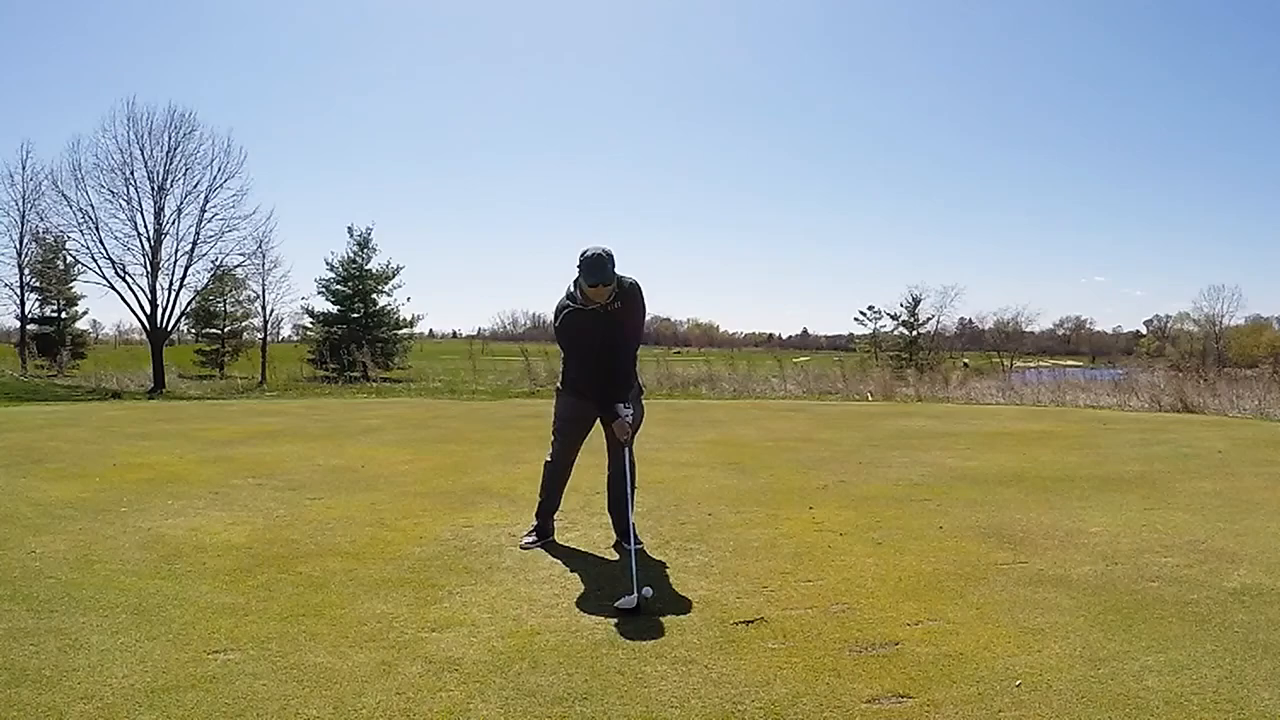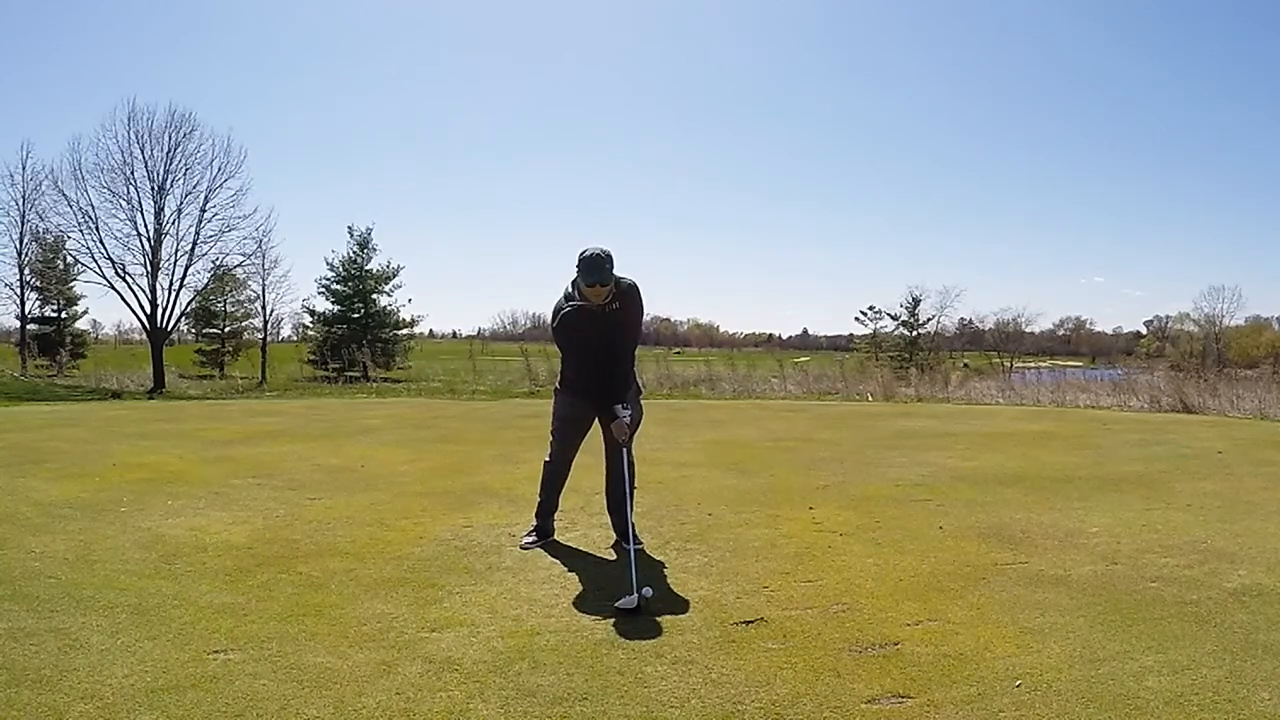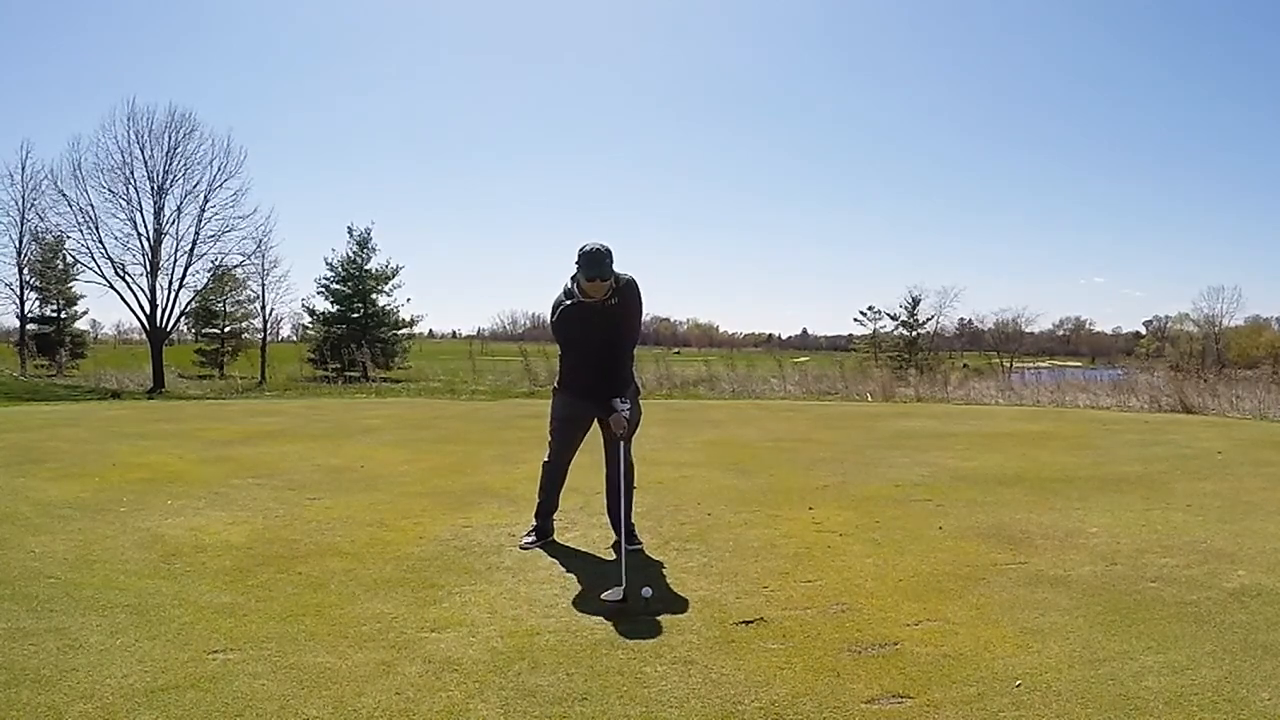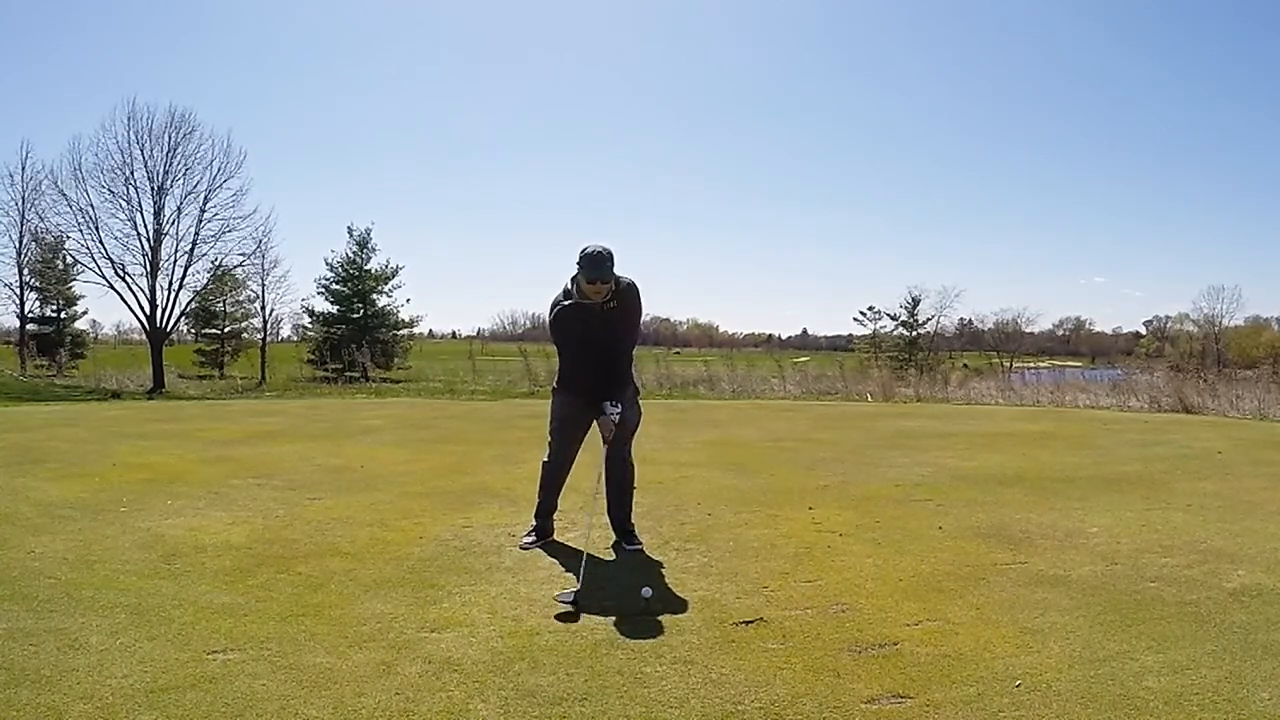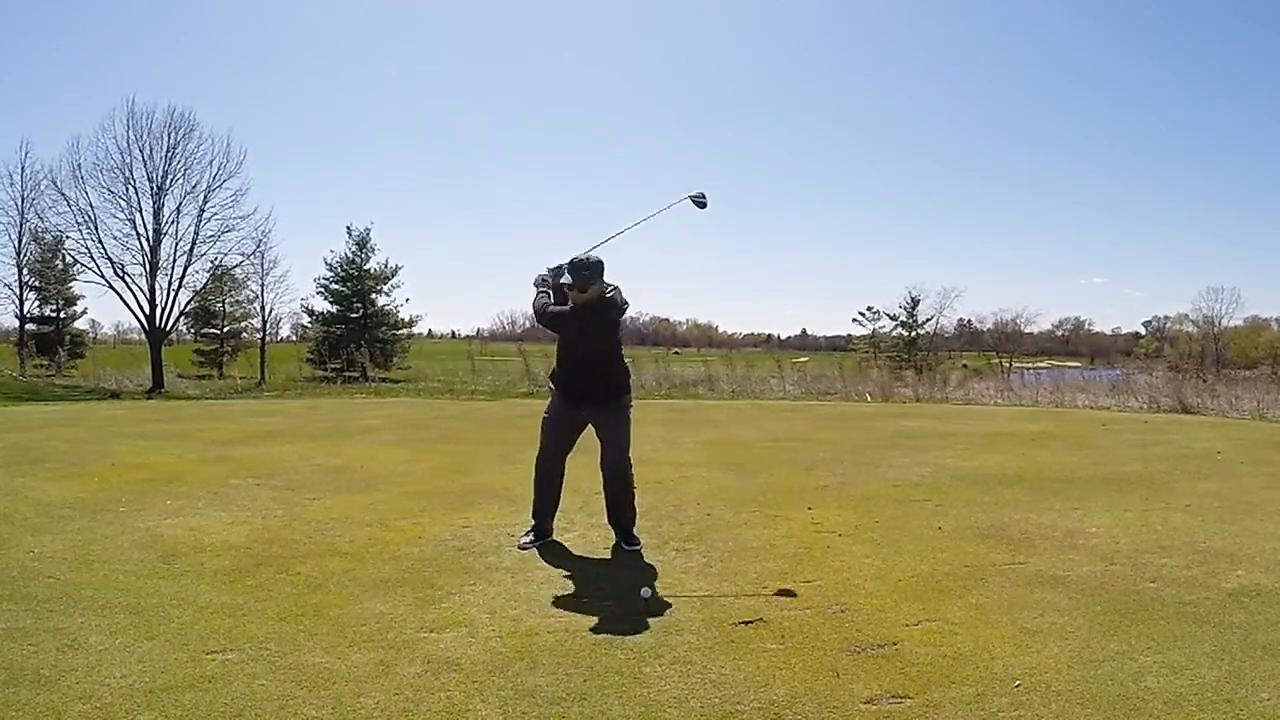
dt=1s
person 1, frame 1
left shoulder: (630, 291)
right shoulder: (567, 313)
left elbow: (630, 348)
right elbow: (584, 369)
left wrist: (623, 403)
right wrist: (612, 414)
left hip: (622, 390)
right hip: (578, 391)
left knee: (621, 458)
right knee: (560, 456)
left ankle: (623, 528)
right ankle: (543, 525)
person 1, frame 2
left shoulder: (629, 292)
right shoulder: (565, 314)
left elbow: (628, 350)
right elbow: (581, 368)
left wrist: (621, 404)
right wrist: (611, 414)
left hip: (621, 390)
right hip: (577, 391)
left knee: (620, 458)
right knee: (558, 456)
left ankle: (623, 527)
right ankle: (543, 525)
person 1, frame 3
left shoulder: (627, 289)
right shoulder: (564, 310)
left elbow: (627, 346)
right elbow: (580, 364)
left wrist: (620, 399)
right wrist: (609, 408)
left hip: (620, 389)
right hip: (575, 391)
left knee: (620, 459)
right knee: (557, 456)
left ankle: (624, 527)
right ankle: (542, 525)
person 1, frame 4
left shoulder: (628, 293)
right shoulder: (563, 310)
left elbow: (623, 350)
right elbow: (574, 365)
left wrist: (613, 402)
right wrist: (595, 411)
left hip: (618, 391)
right hip: (573, 393)
left knee: (620, 460)
right knee: (557, 459)
left ankle: (623, 527)
right ankle: (542, 526)
person 1, frame 5
left shoulder: (602, 312)
right shoulder: (573, 297)
left elbow: (549, 315)
left wrist: (545, 285)
right wrist: (551, 284)
left hip: (610, 399)
right hip: (568, 396)
left knee: (616, 465)
right knee: (548, 460)
left ankle: (624, 530)
right ankle: (541, 527)
